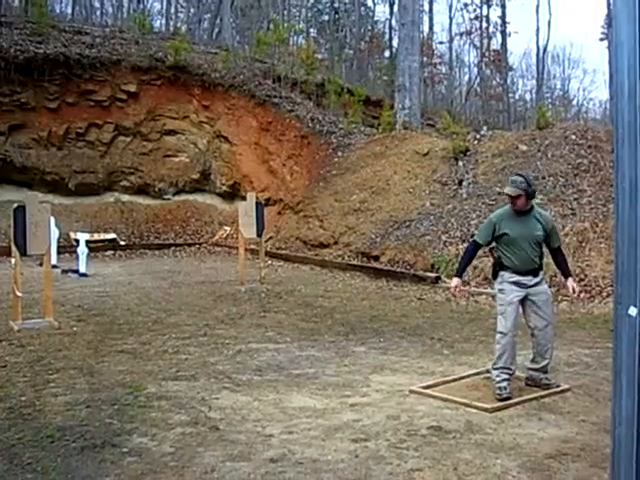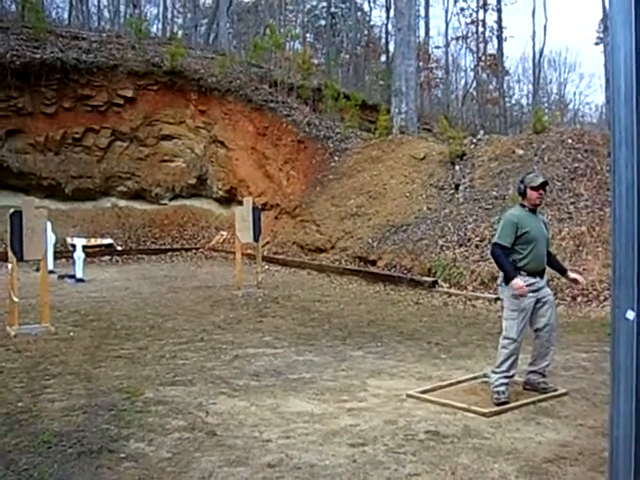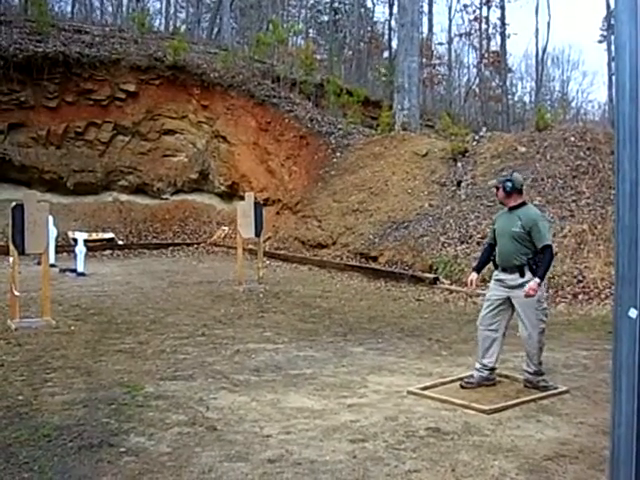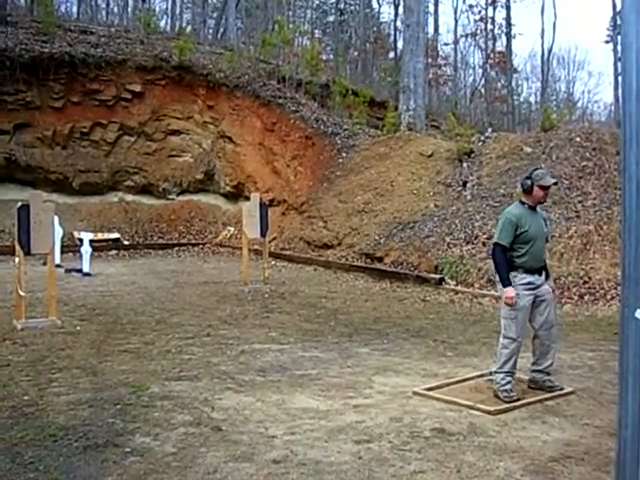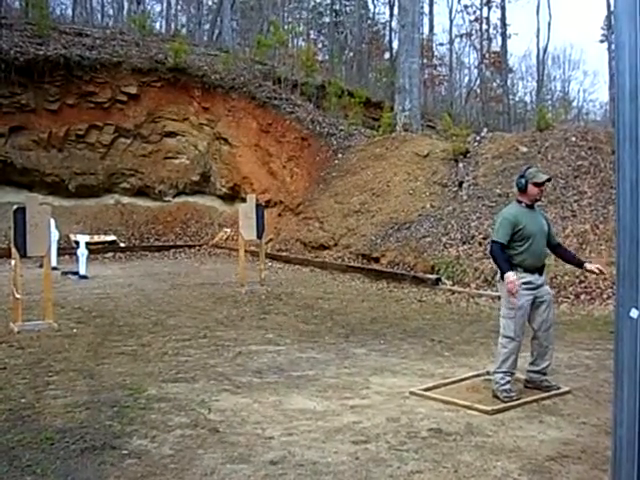
dt=1s
person 1, frame 1
left shoulder: (543, 218)
right shoulder: (498, 218)
left elbow: (556, 250)
right elbow: (475, 245)
left wrist: (568, 276)
right wrist: (459, 275)
left hip: (536, 280)
right hip: (509, 281)
left knee: (543, 329)
right knee: (506, 331)
left ankle: (537, 373)
right ankle: (501, 379)
person 1, frame 2
left shoulder: (541, 220)
right shoulder: (512, 217)
right elbow: (497, 250)
left wrist: (566, 273)
right wrist: (512, 278)
left hip: (541, 283)
right hip: (519, 284)
left knee: (547, 330)
right knee: (512, 336)
left ankle: (535, 376)
right ankle: (499, 384)
person 1, frame 3
left shoulder: (533, 217)
right shoulder: (500, 217)
left elbow: (547, 251)
right elbow: (491, 245)
left wrist: (537, 280)
right wrist: (476, 270)
left hip: (526, 279)
right hip: (500, 278)
left knee: (532, 332)
right knee: (488, 325)
left ankle: (534, 376)
right ankle: (484, 372)
person 1, frame 4
left shoulder: (541, 216)
right shoulder: (512, 215)
right elbow: (498, 251)
left wrist: (548, 277)
right wrist: (507, 286)
left hip: (539, 280)
right hip: (517, 281)
left knee: (546, 330)
right knee: (512, 335)
left ankle: (539, 376)
right ankle: (502, 382)
person 1, frame 5
left shoulder: (540, 216)
right shoulder: (509, 214)
left elbow: (555, 247)
right elbow: (496, 247)
left wrist: (583, 265)
right wrist: (506, 272)
left hip: (539, 280)
right hip: (517, 280)
left knee: (544, 331)
right knee: (511, 334)
left ankle: (535, 375)
right ankle: (501, 382)
